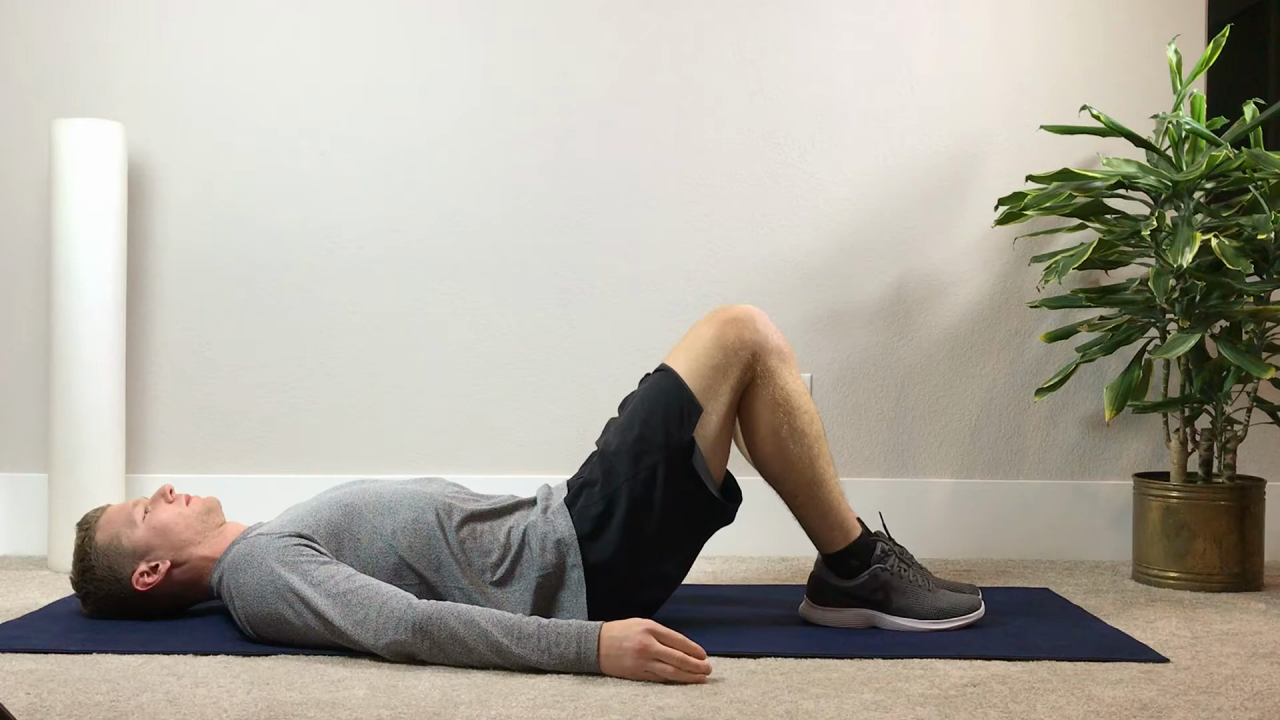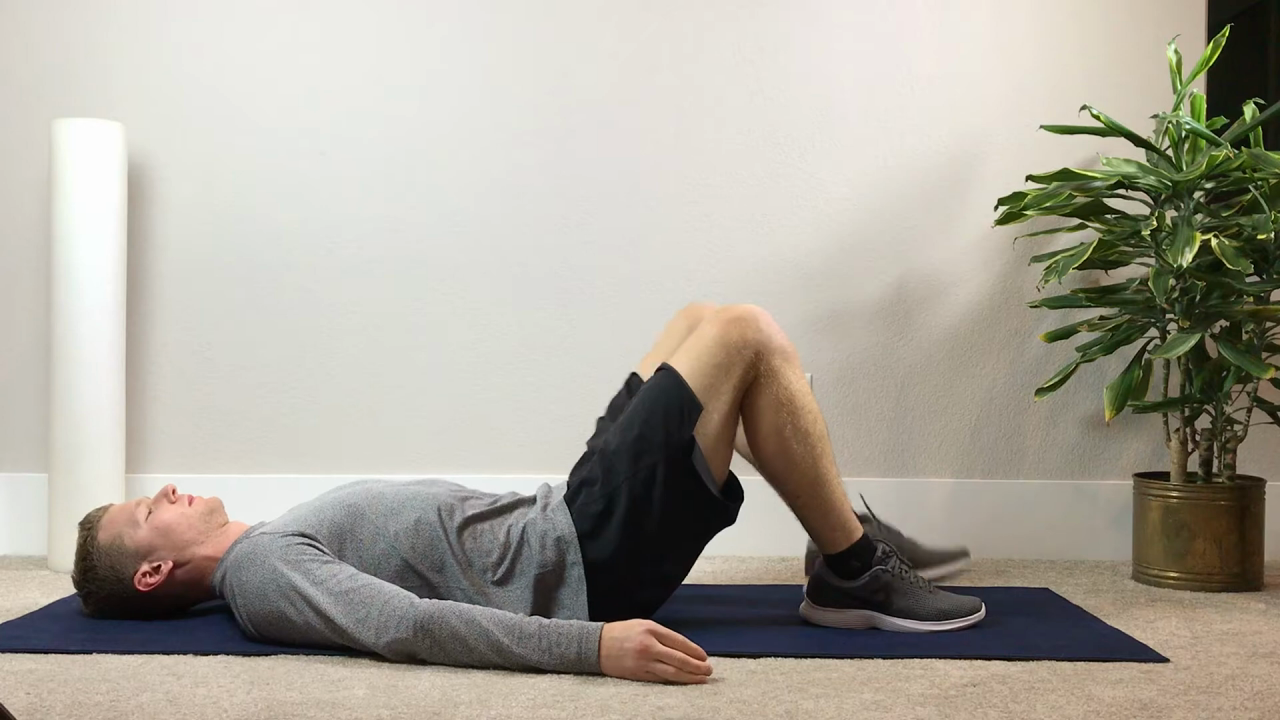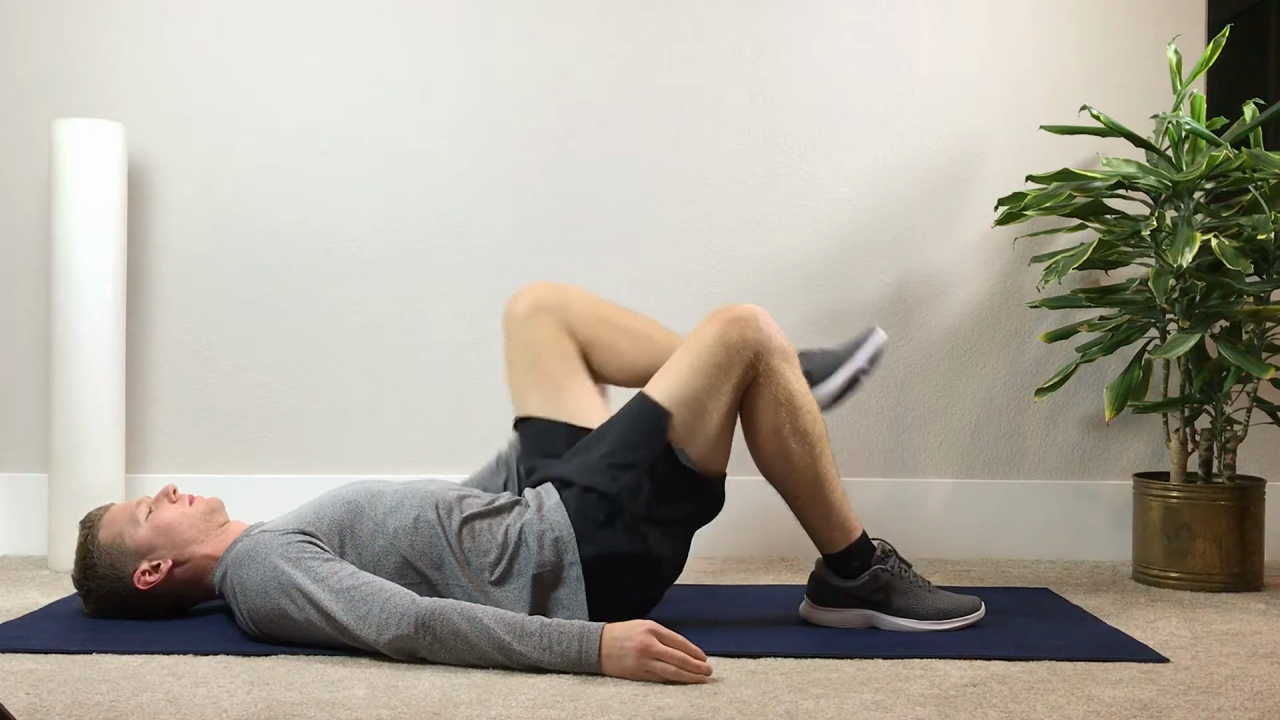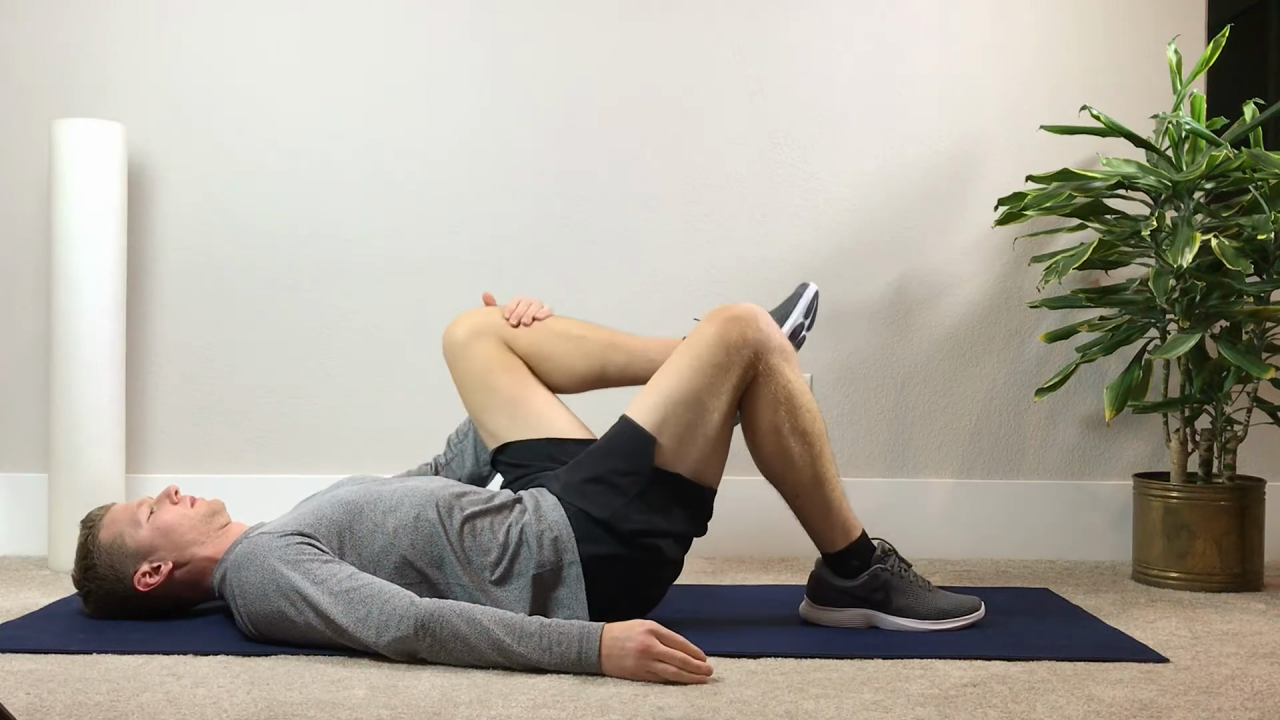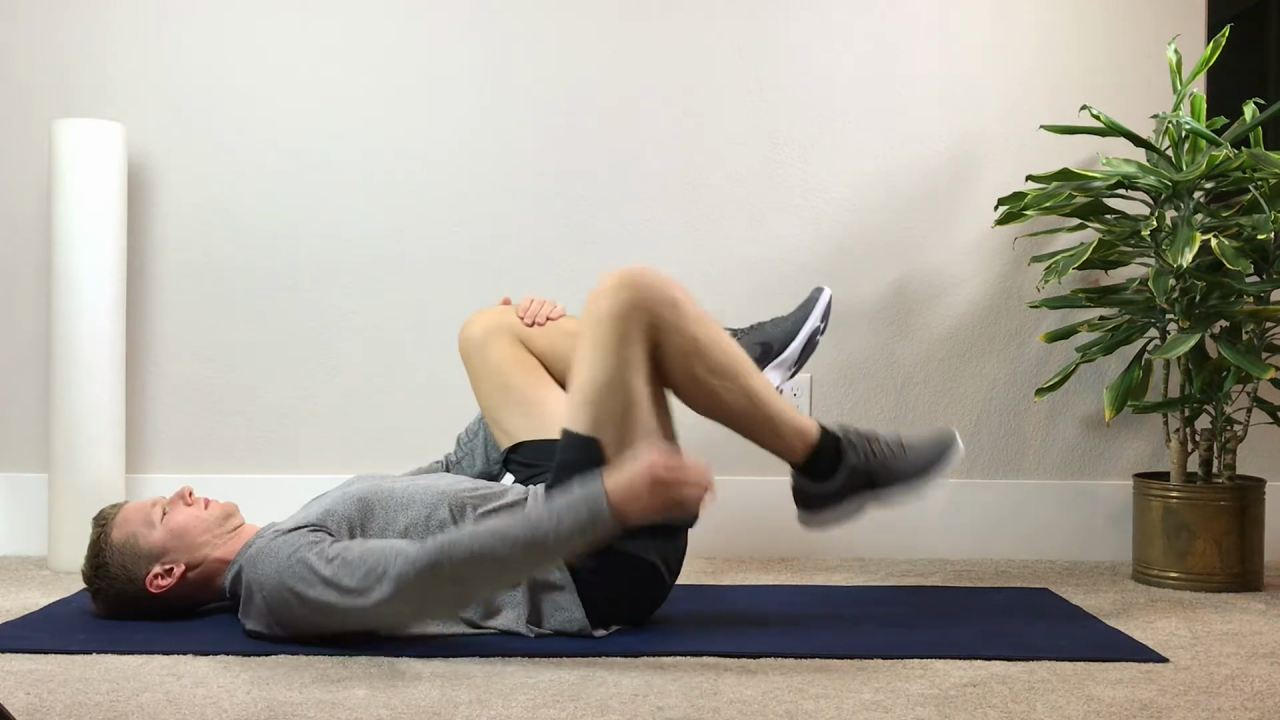
dt=0.4s
person 1, frame 1
left shoulder: (281, 542)
right shoulder: (262, 574)
right elbow: (405, 627)
right wrist: (590, 643)
left hip: (561, 528)
right hip: (587, 559)
left knee: (732, 347)
right knee: (742, 333)
left ankle: (855, 559)
right ankle: (853, 574)
person 1, frame 2
left shoulder: (280, 546)
right shoulder: (262, 574)
right elbow: (406, 627)
right wrist: (591, 644)
left hip: (558, 523)
right hip: (585, 559)
left knee: (708, 326)
right knee: (745, 333)
left ankle: (848, 543)
right ankle: (857, 579)
person 1, frame 3
left shoulder: (282, 540)
right shoulder: (263, 575)
right elbow: (407, 625)
right wrist: (590, 643)
left hip: (551, 511)
right hip: (589, 552)
left knee: (538, 305)
right knee: (743, 329)
left ankle: (778, 400)
right ankle: (854, 575)
person 1, frame 4
left shoulder: (287, 539)
right shoulder: (261, 575)
left elbow: (440, 483)
right elbow: (407, 627)
left wrist: (518, 352)
right wrist: (593, 644)
left hip: (546, 510)
right hip: (589, 554)
left knee: (474, 332)
right knee: (739, 331)
left ankle: (727, 383)
right ankle: (853, 573)
person 1, frame 5
left shoulder: (291, 544)
right shoulder: (279, 580)
left elbow: (438, 492)
right elbow: (431, 570)
left wrist: (551, 364)
right wrist: (604, 498)
left hip: (558, 524)
right hip: (597, 571)
left knee: (489, 328)
right knee: (632, 292)
left ankle: (730, 365)
right ankle: (826, 463)
